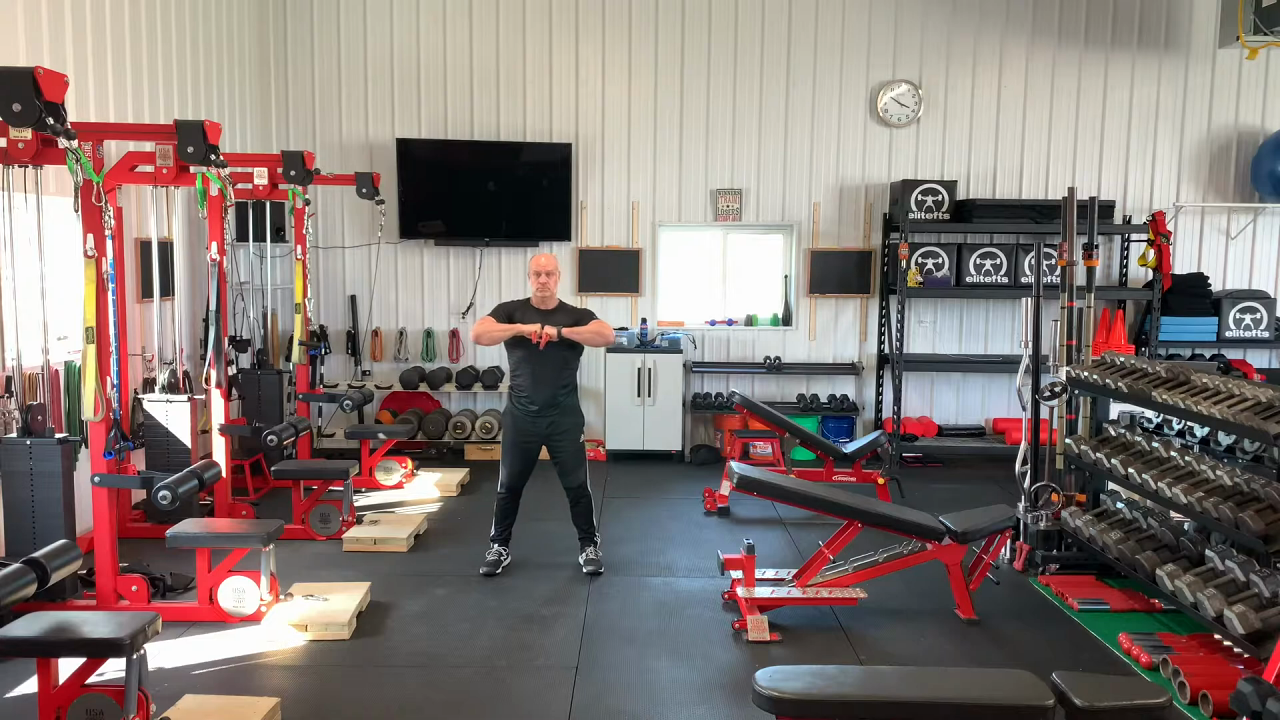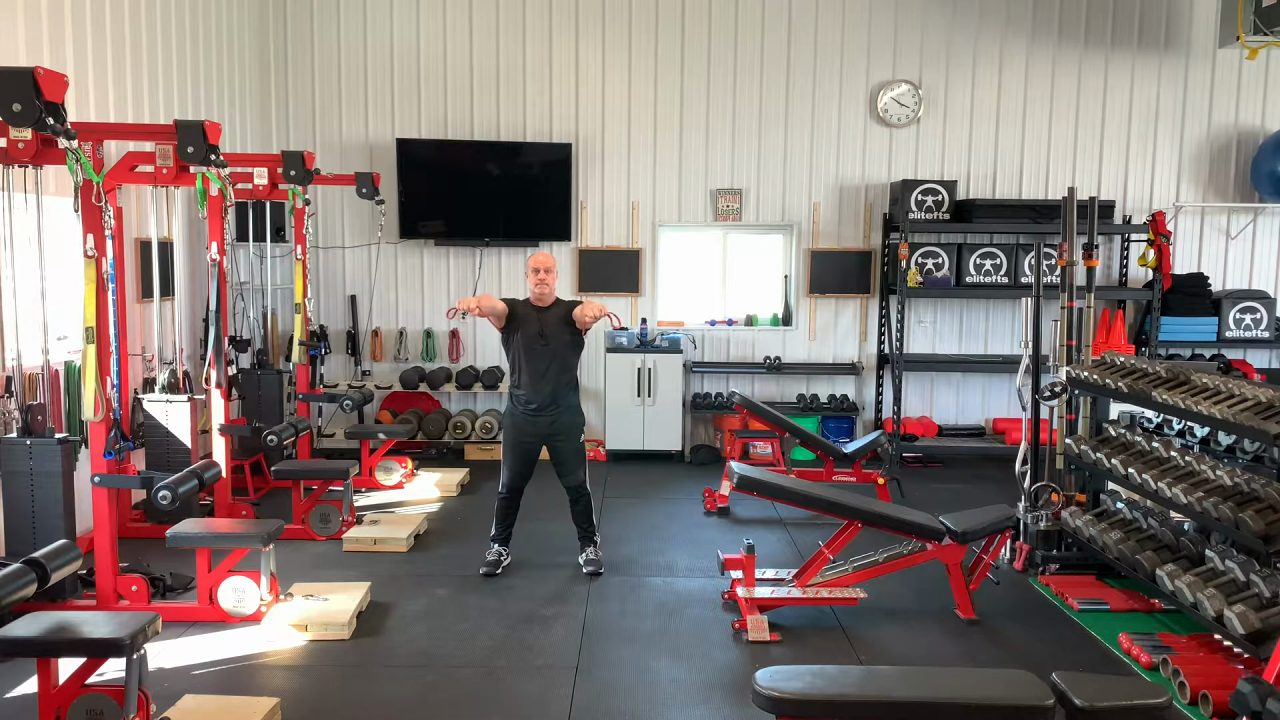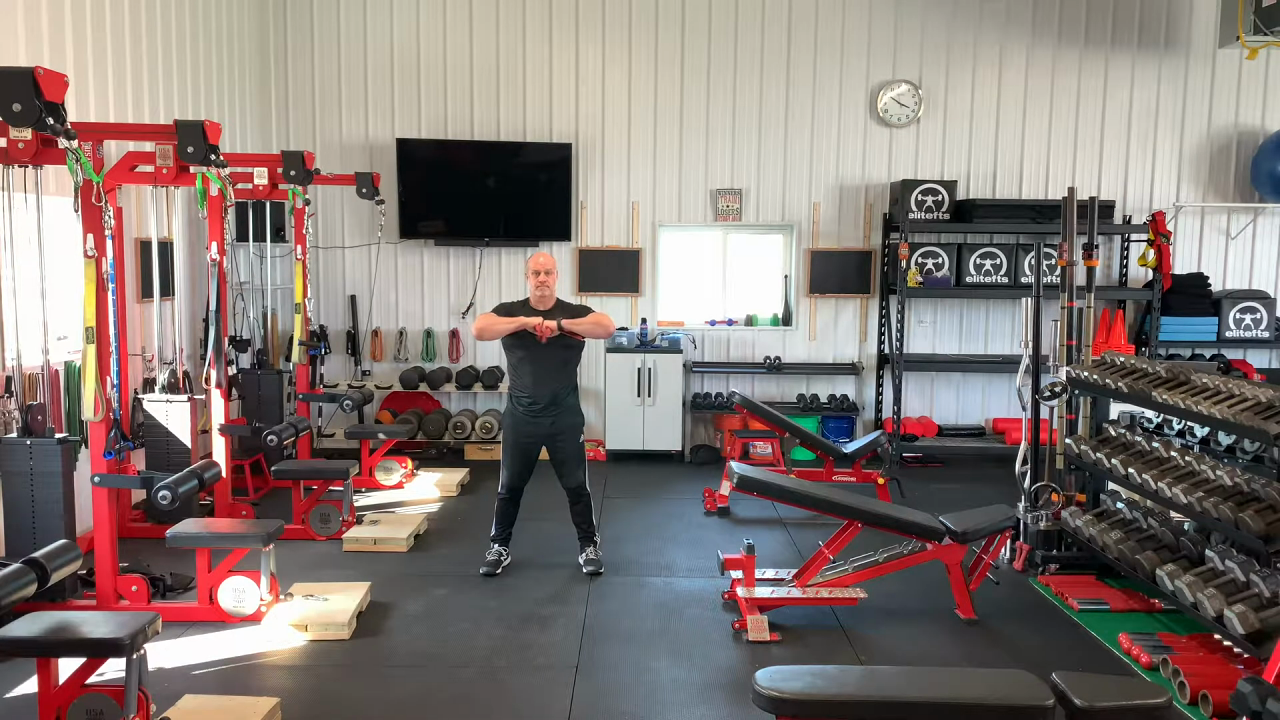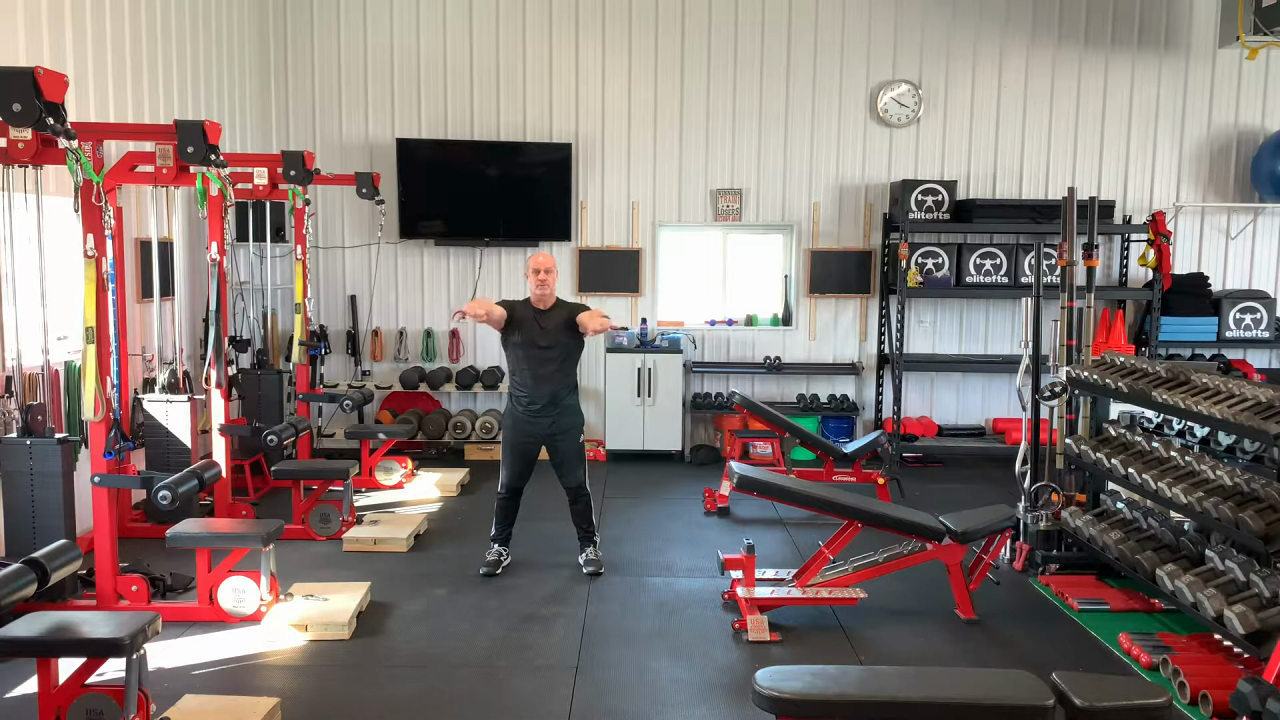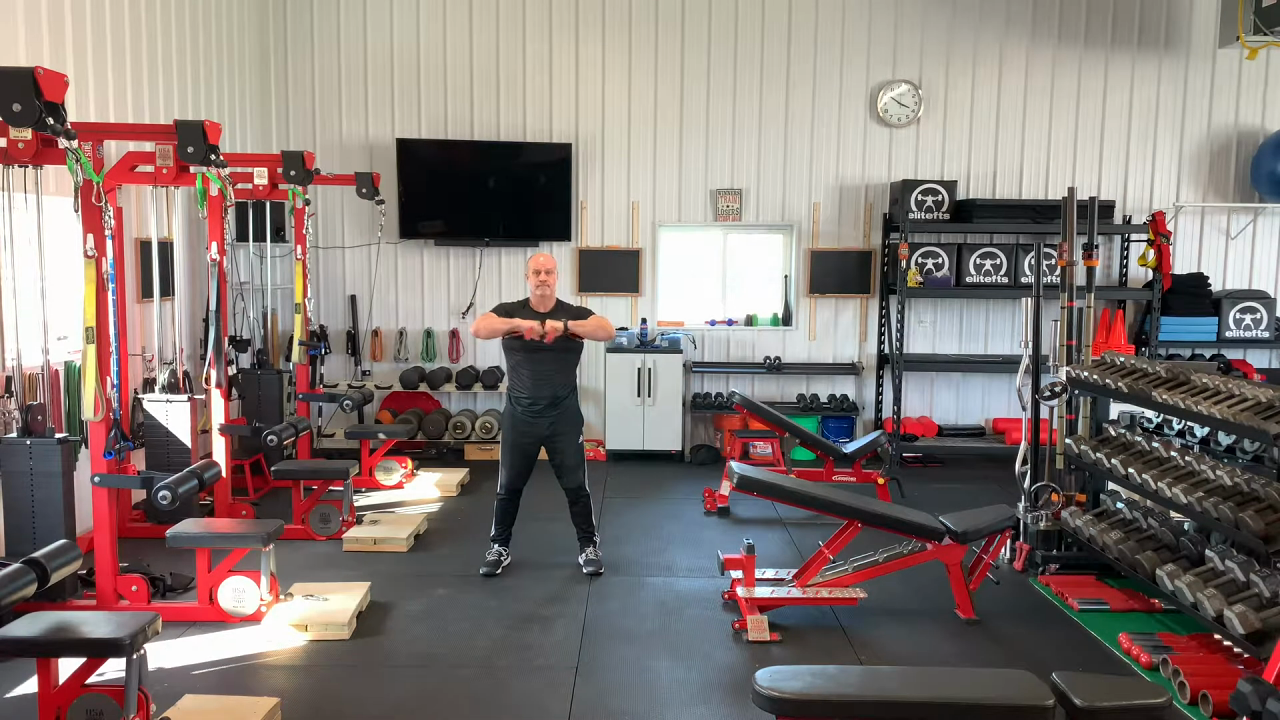
dt=1s
person 1, frame 1
left shoulder: (576, 315)
right shoulder: (511, 310)
left elbow: (607, 335)
right elbow: (477, 334)
left wrist: (559, 331)
right wrist: (521, 328)
left hip: (565, 418)
right hip: (521, 417)
left knee: (577, 486)
right knee: (509, 486)
left ankle: (589, 546)
right ankle: (499, 547)
person 1, frame 2
left shoulder: (570, 311)
right shoulder: (513, 311)
left elbow: (586, 312)
right elbow: (493, 306)
left wrist: (593, 311)
right wrist: (476, 303)
left hip: (565, 417)
right hip: (521, 417)
left knee: (577, 486)
right knee: (510, 487)
left ankle: (589, 547)
right ankle: (499, 547)
person 1, frame 3
left shoulder: (574, 313)
right shoulder: (510, 312)
left elbow: (607, 327)
right elbow: (478, 330)
left wrist: (560, 325)
right wrist: (524, 322)
left hip: (565, 418)
right hip: (521, 418)
left knee: (577, 487)
right knee: (509, 487)
left ankle: (589, 547)
right ankle: (499, 547)
person 1, frame 4
left shoulder: (572, 312)
right shoulder: (513, 311)
left elbow: (590, 318)
right elbow: (491, 310)
left wrist: (600, 321)
right wrist: (477, 308)
left hip: (564, 418)
right hip: (520, 417)
left knee: (576, 486)
right knee: (509, 487)
left ankle: (588, 547)
right ankle: (499, 547)
person 1, frame 5
left shoulder: (575, 314)
right shoulder: (510, 311)
left elbow: (607, 331)
right elbow: (478, 328)
left wrist: (565, 326)
right wrist: (520, 323)
left hip: (564, 417)
right hip: (519, 417)
left knee: (576, 487)
right knee: (509, 487)
left ankle: (589, 547)
right ankle: (499, 547)
